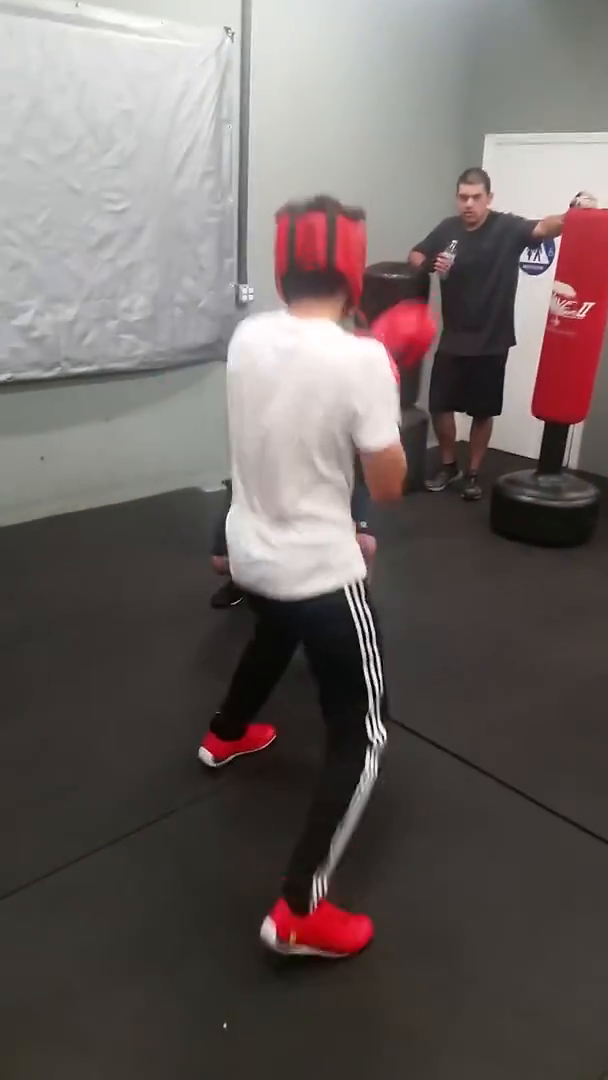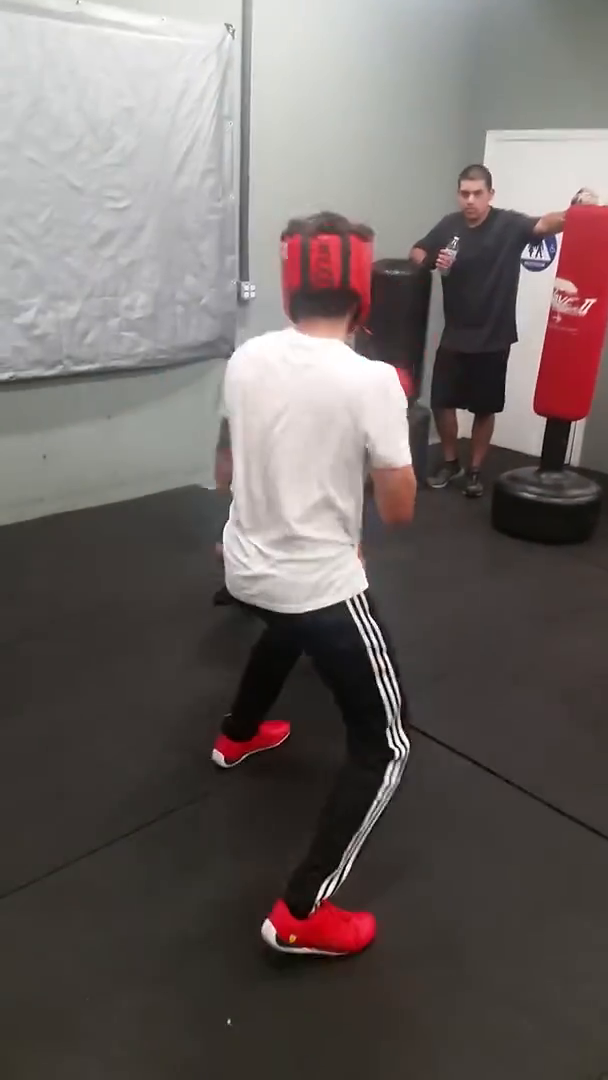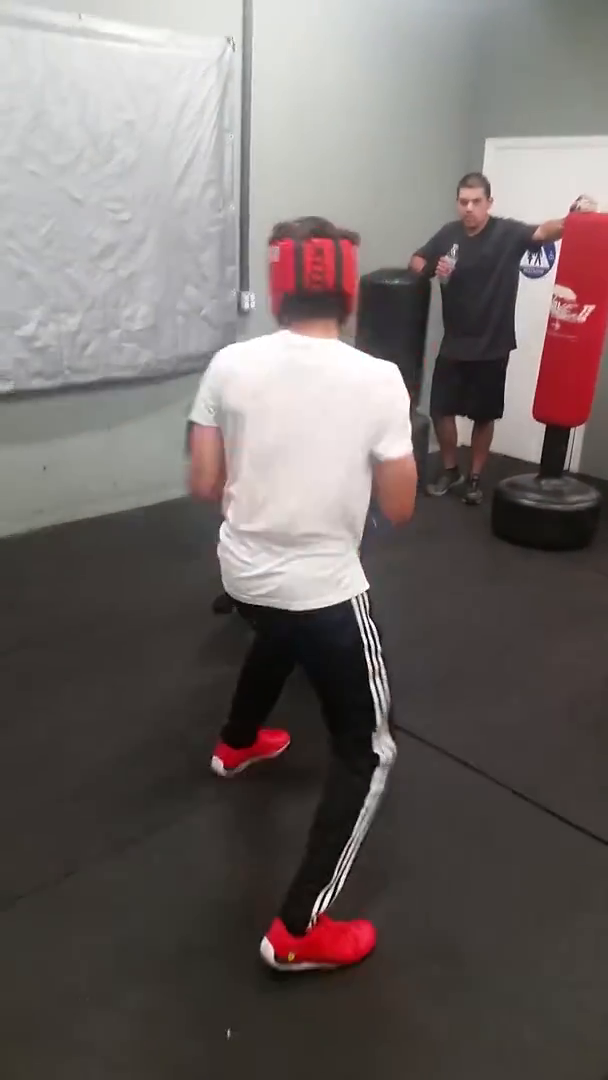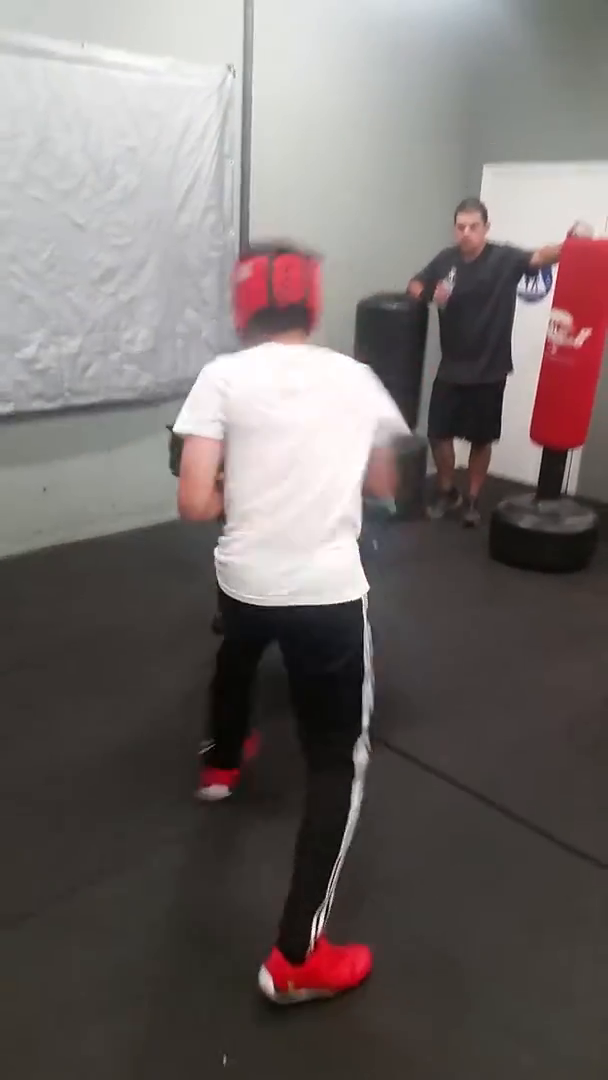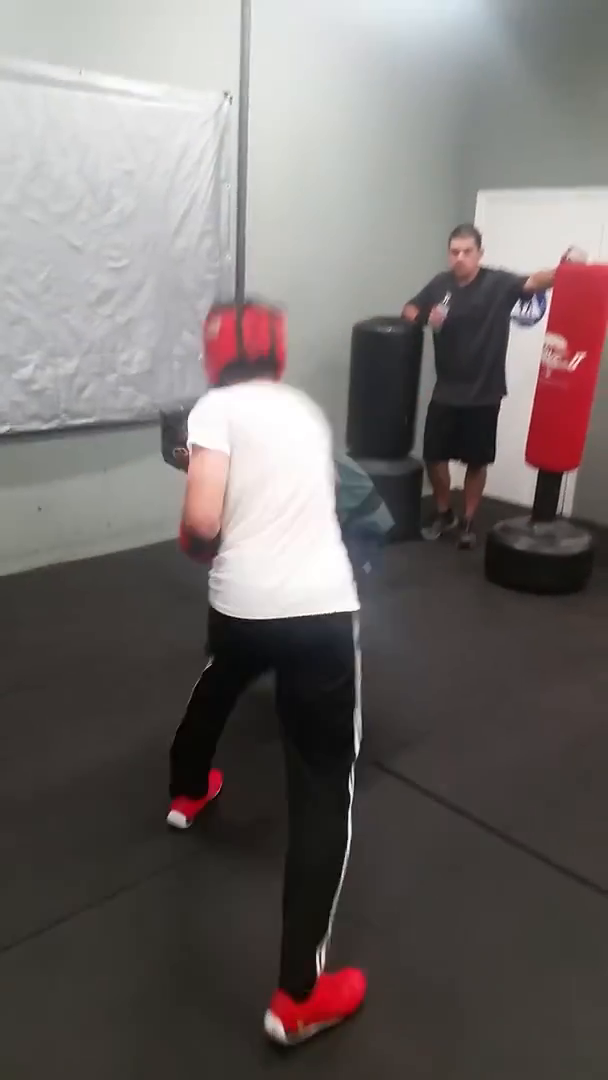
dt=0.1s
person 1, frame 1
left shoulder: (247, 338)
right shoulder: (361, 364)
right elbow: (388, 486)
right wrist: (387, 404)
left hip: (250, 556)
right hip: (320, 571)
left knee: (277, 634)
right knee: (360, 733)
left ankle: (225, 735)
right ankle: (298, 912)
person 1, frame 2
left shoulder: (247, 359)
right shoulder: (374, 383)
right elbow: (400, 507)
left hip: (248, 569)
right hip: (323, 585)
left knee: (284, 632)
right knee: (382, 744)
left ankle: (238, 735)
right ankle: (300, 914)
person 1, frame 3
left shoulder: (229, 366)
right shoulder: (378, 381)
left elbow: (205, 487)
right elbow: (399, 507)
left hip: (244, 574)
right hip: (324, 588)
left knee: (277, 635)
right knee: (366, 751)
left ankle: (237, 742)
right ankle: (296, 929)
person 1, frame 4
left shoulder: (223, 377)
right shoulder: (358, 381)
left elbow: (195, 502)
right elbow: (384, 488)
left wrist: (239, 501)
left hip: (246, 582)
right hip: (331, 593)
left knee: (238, 656)
right knee: (335, 765)
left ankle: (222, 765)
right ankle: (295, 959)
person 1, frame 5
left shoulder: (217, 408)
right shoulder: (306, 413)
left elbow: (203, 517)
left wrist: (229, 528)
left hip: (241, 607)
right hip: (324, 614)
left knee: (219, 679)
right knee: (322, 794)
left ankle: (188, 792)
right ankle: (299, 994)
person 2, frame 1
left shoulder: (507, 228)
right shoulder: (448, 229)
left elbow: (543, 228)
right elbow: (415, 256)
right wrist: (431, 265)
left hip: (491, 342)
right hip: (453, 339)
left knee: (483, 412)
right knee: (440, 405)
left ankle: (473, 474)
right ankle: (448, 466)
person 2, frame 2
left shoulder: (508, 224)
right shoulder: (448, 226)
left elbow: (543, 226)
right elbow: (416, 253)
right wrist: (431, 261)
left hip: (492, 339)
right hip: (454, 336)
left knee: (484, 408)
right knee: (442, 401)
left ankle: (475, 471)
right ankle: (450, 462)
person 2, frame 3
left shoulder: (508, 233)
right shoulder: (449, 233)
left elbow: (543, 232)
right elbow: (416, 261)
right wrist: (432, 270)
left hip: (492, 346)
right hip: (454, 343)
left knee: (484, 415)
right knee: (441, 409)
left ankle: (475, 477)
right ankle: (450, 470)
person 2, frame 4
left shoulder: (504, 258)
right shoulder: (446, 259)
left elbow: (539, 257)
right elbow: (414, 286)
right wrist: (429, 294)
left hip: (489, 371)
right hip: (451, 368)
left knee: (481, 438)
right knee: (439, 432)
left ankle: (473, 500)
right ankle: (448, 492)
person 2, frame 5
left shoulder: (499, 283)
right shoulder: (441, 284)
left elbow: (533, 282)
right elbow: (409, 310)
right wrist: (424, 318)
left hip: (483, 394)
right hip: (446, 391)
left knee: (476, 461)
right knee: (434, 455)
left ankle: (469, 522)
right ankle: (444, 514)
